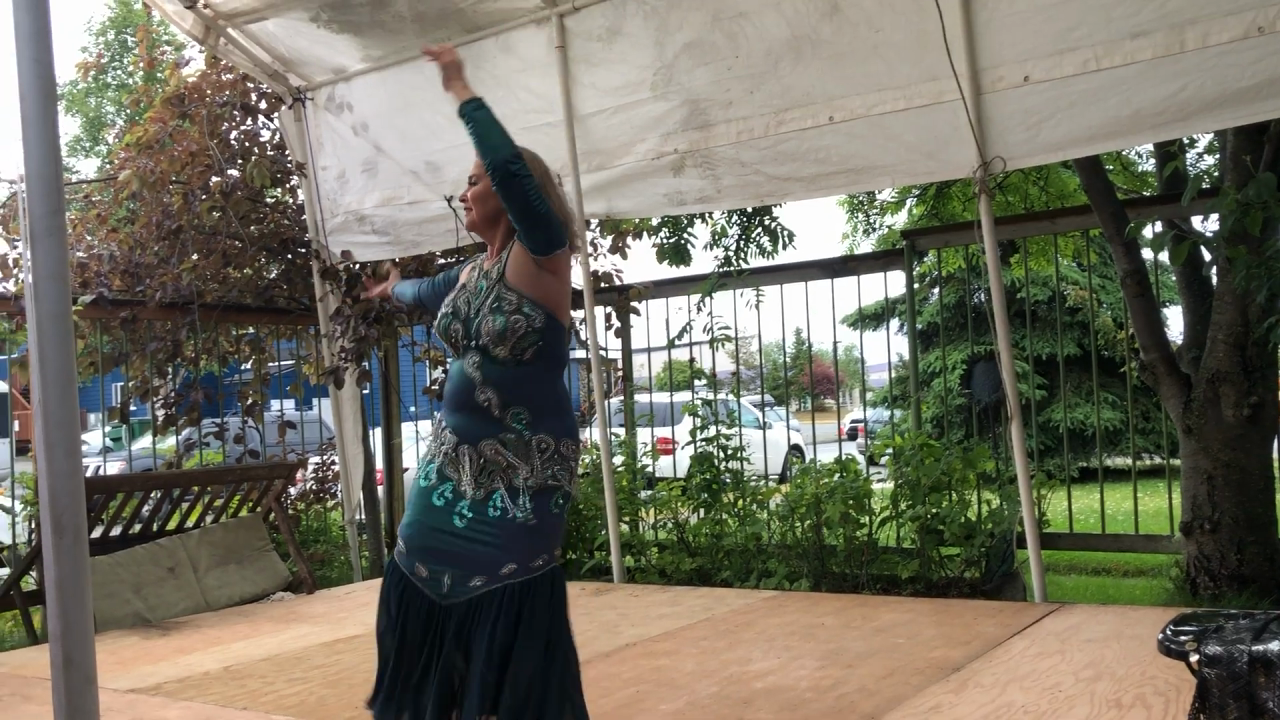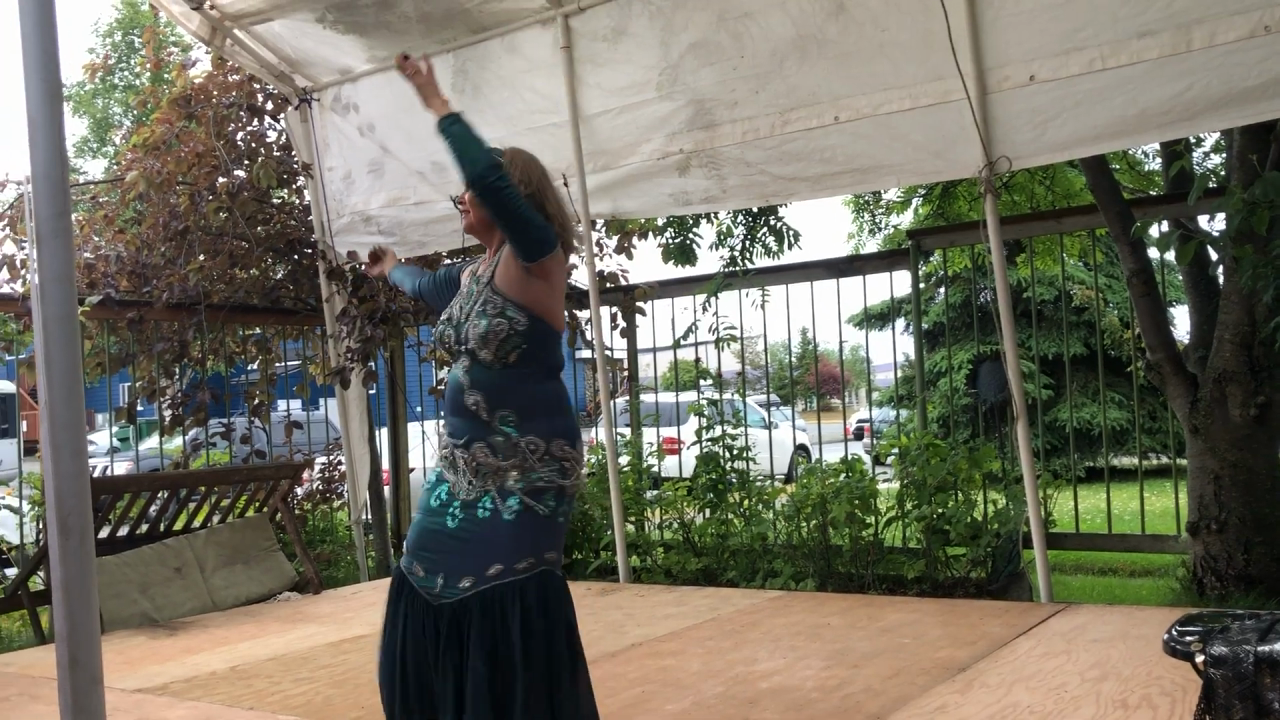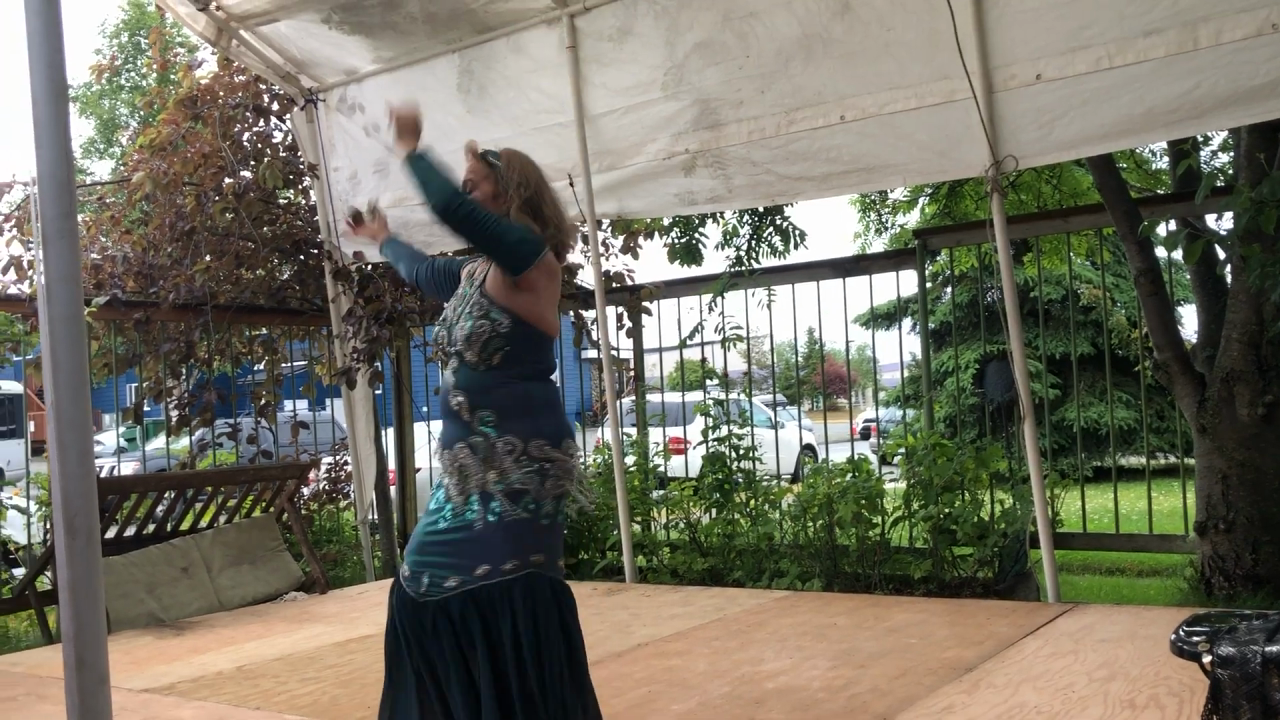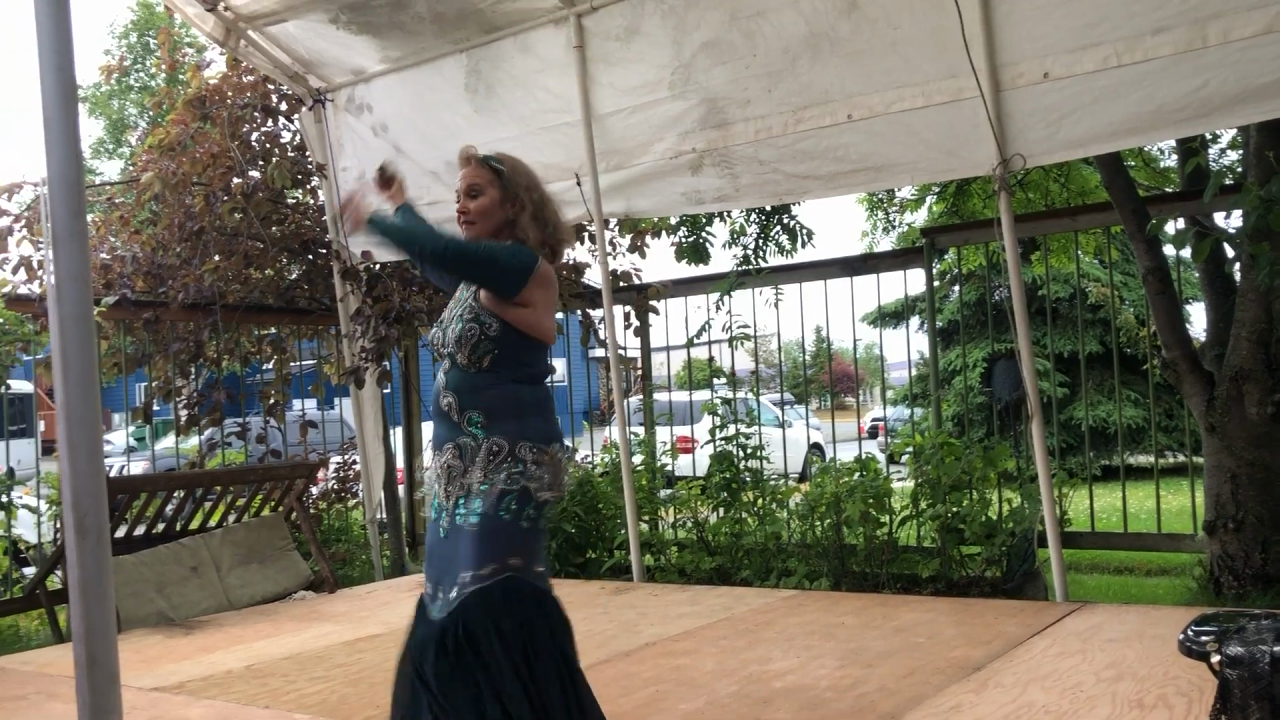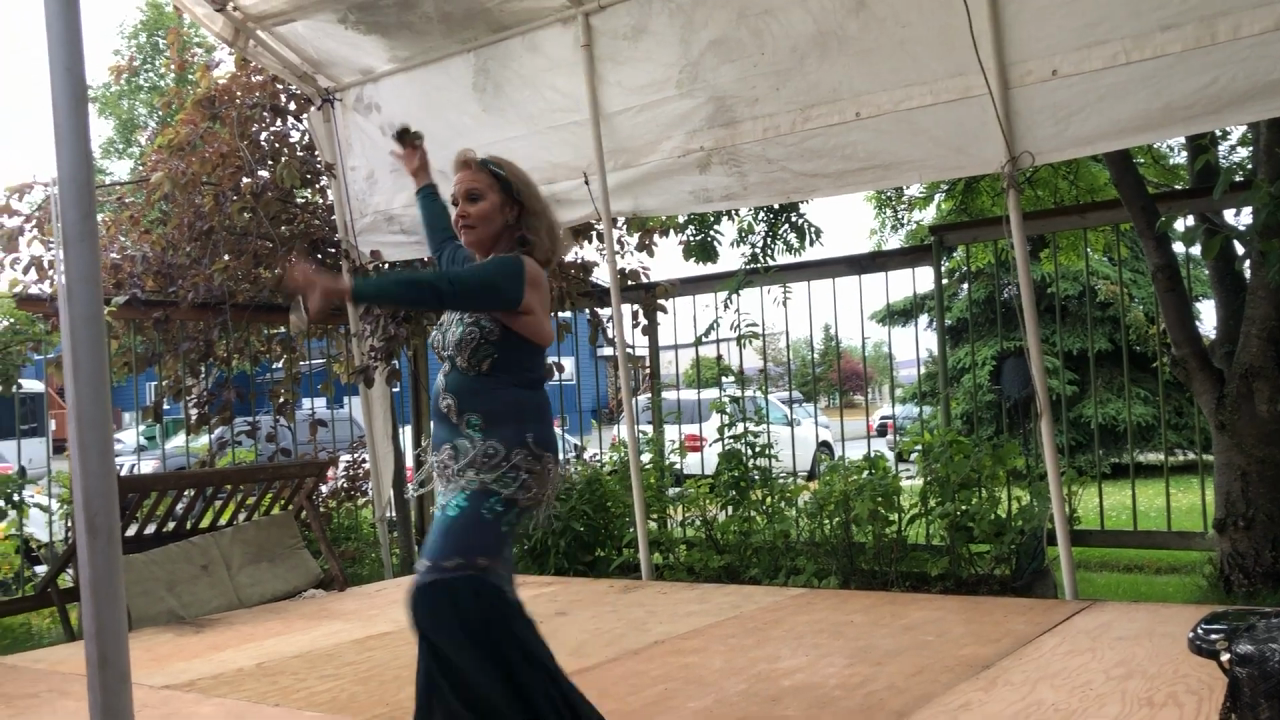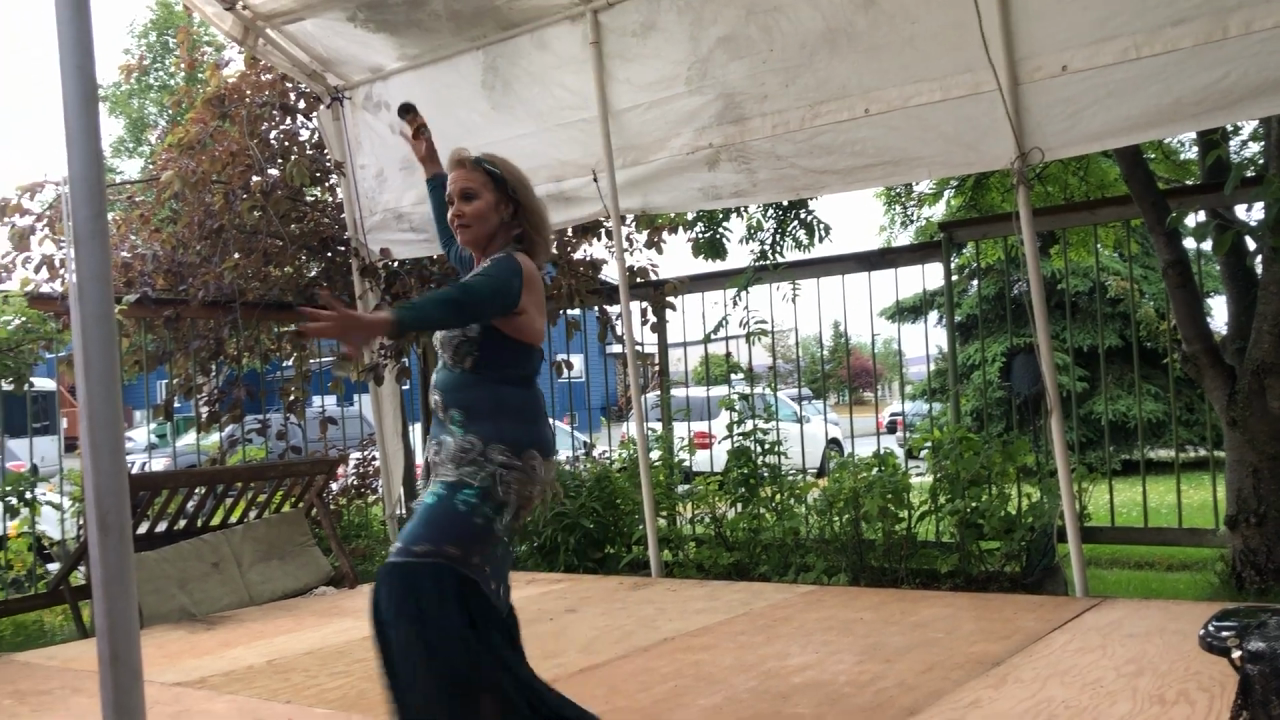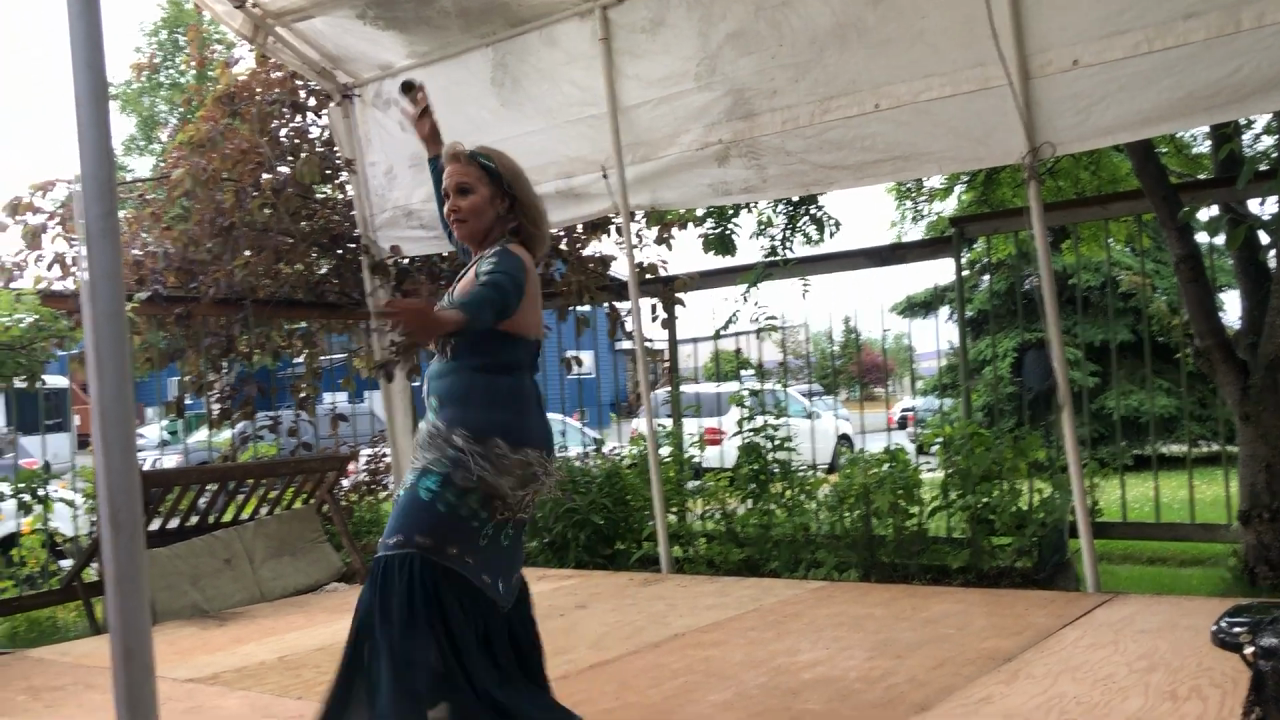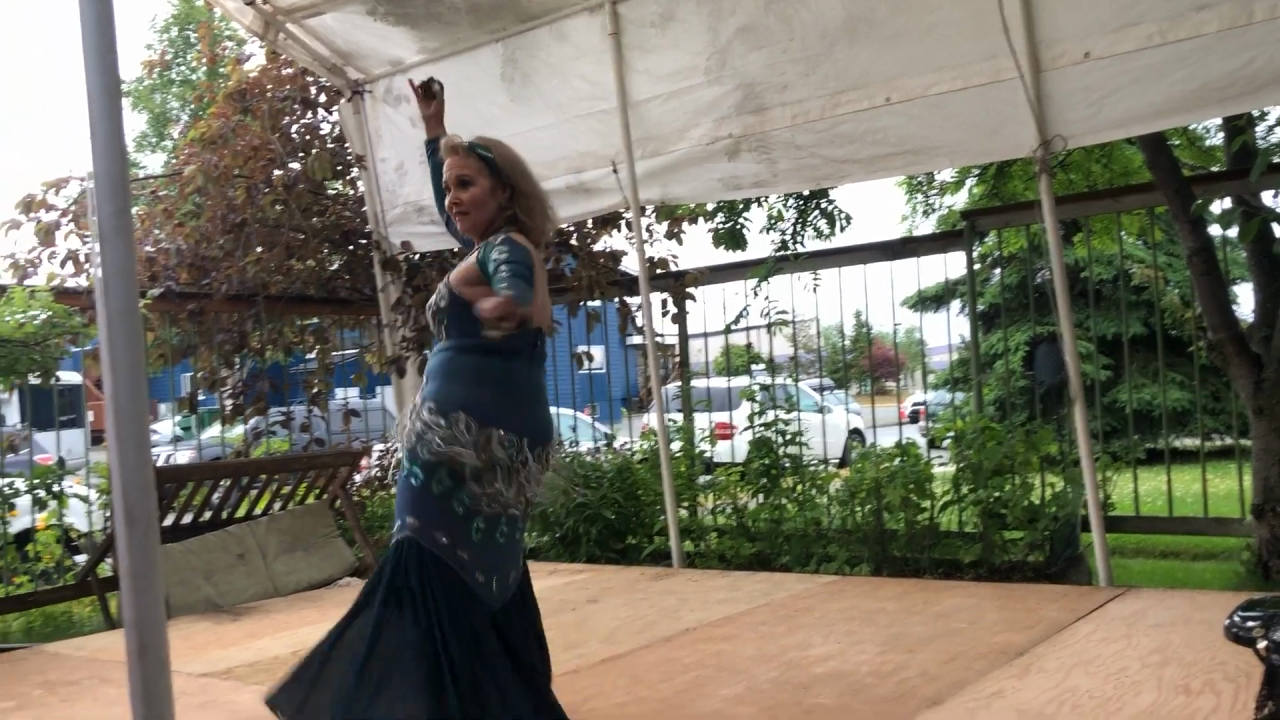
dt=0.1s
person 1, frame 1
left shoulder: (542, 254)
right shoulder: (472, 273)
left elbow: (509, 164)
right elbow: (428, 295)
left wrist: (462, 91)
right wrist: (395, 287)
left hip: (527, 466)
right hip: (457, 459)
left knee: (516, 602)
right knee: (420, 585)
person 1, frame 2
left shoulder: (538, 254)
right shoulder: (475, 272)
left elbow: (485, 177)
right elbow: (430, 288)
left wrist: (439, 104)
right wrist: (392, 269)
left hip: (528, 467)
right hip: (463, 463)
left knee: (521, 607)
right knee: (424, 586)
person 1, frame 3
left shoulder: (528, 255)
right shoulder: (474, 272)
left elbow: (454, 207)
right elbow: (427, 273)
left wrist: (412, 149)
right wrist: (384, 239)
left hip: (521, 470)
right hip: (468, 469)
left knee: (517, 605)
right knee: (427, 594)
person 1, frame 4
left shoulder: (516, 264)
right shoulder: (478, 274)
left elbow: (437, 252)
right elbow: (440, 261)
left wrist: (372, 217)
right wrist: (400, 204)
left hip: (509, 466)
right hip: (466, 469)
left knee: (504, 604)
right knee: (449, 606)
person 1, frame 5
left shoulder: (514, 272)
right shoulder: (481, 274)
left elbow: (425, 289)
right elbow: (445, 250)
left wrist: (342, 287)
right wrist: (420, 179)
left hip: (501, 464)
right hip: (471, 467)
left knee: (450, 596)
right knee: (451, 600)
person 1, frame 6
left shoulder: (509, 269)
right shoulder: (493, 264)
left elbow: (452, 303)
right elbow: (454, 241)
left wrist: (378, 324)
right wrist: (431, 165)
left hip: (491, 459)
right hip: (492, 460)
left knee: (417, 586)
right knee: (472, 597)
person 1, frame 7
left shoulder: (507, 264)
right shoulder: (492, 257)
left elbow: (484, 304)
right elbow: (456, 231)
left wrist: (443, 321)
right wrist: (432, 144)
left hip: (474, 448)
right hip: (492, 450)
left knee: (407, 581)
right knee: (485, 589)
person 1, frame 8
left shoulder: (505, 251)
right shoulder: (501, 246)
left elbow: (515, 284)
right elbow: (452, 212)
left wrist: (509, 308)
right wrist: (434, 129)
left hip: (460, 434)
right hip: (515, 442)
left knee: (426, 575)
right knee: (492, 583)
